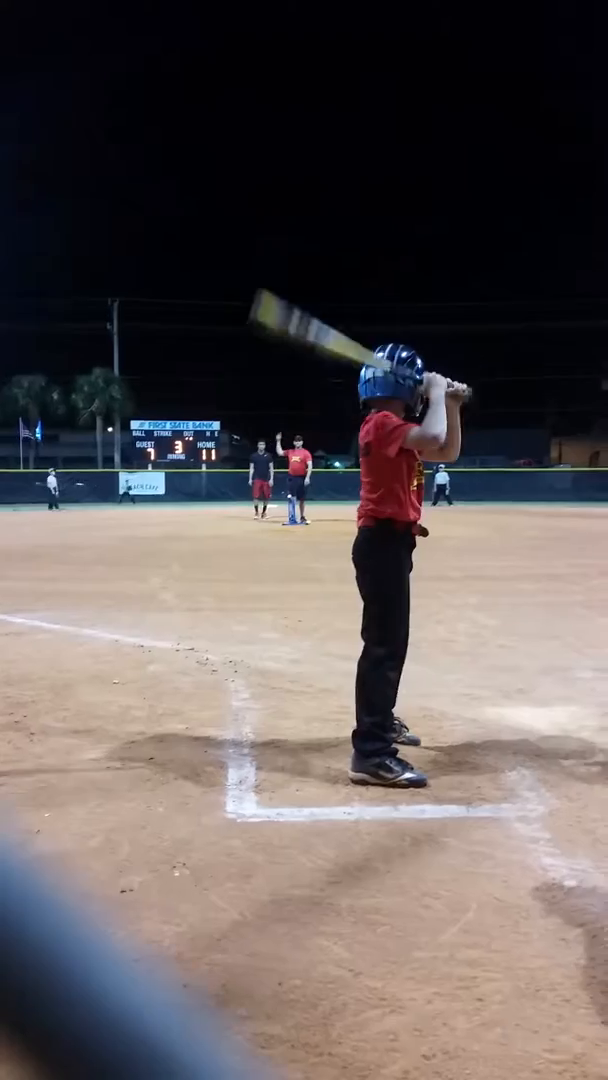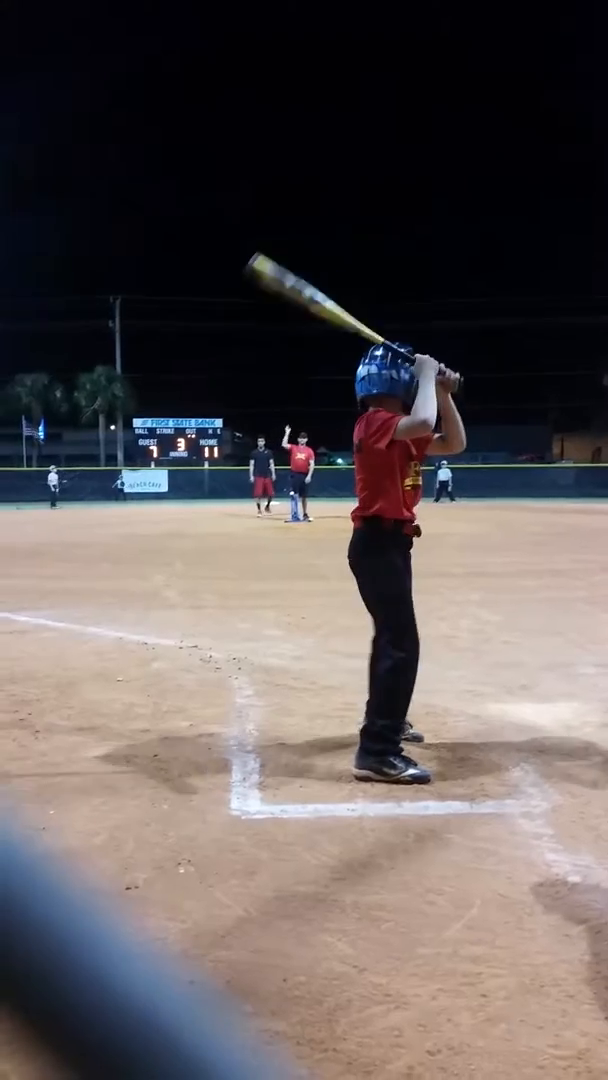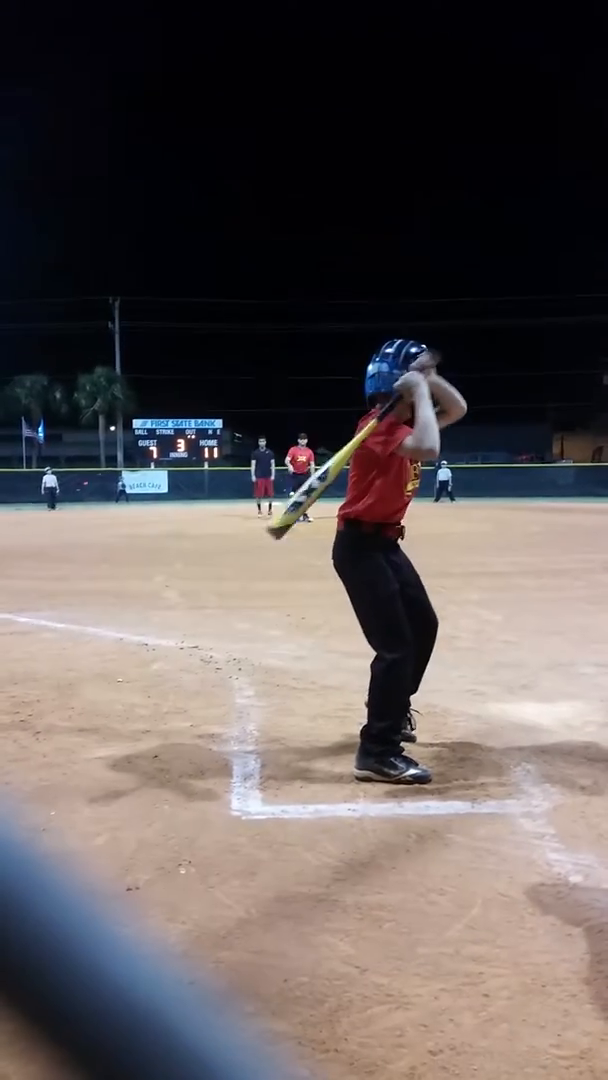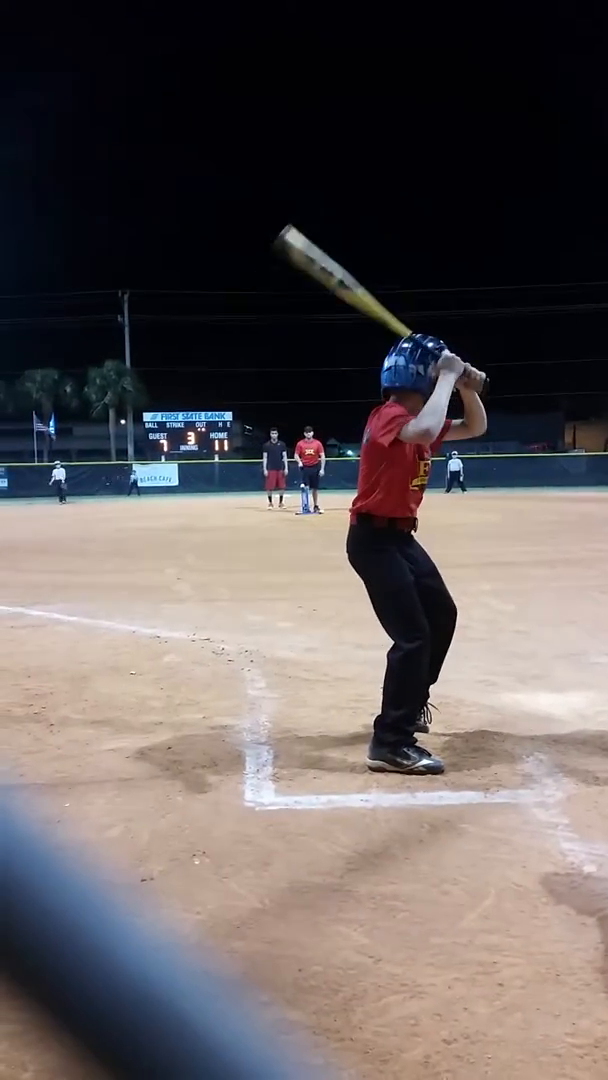
dt=0.4s
person 1, frame 1
left shoulder: (395, 427)
right shoulder: (382, 423)
left elbow: (448, 452)
right elbow: (434, 437)
left wrist: (451, 401)
right wrist: (435, 393)
left hip: (392, 540)
right hip: (383, 540)
left knee: (392, 639)
right knee: (383, 644)
left ankle: (381, 720)
right ankle: (371, 754)
person 1, frame 2
left shoulder: (401, 428)
right shoulder: (375, 421)
left elbow: (455, 443)
right elbow: (423, 422)
left wrist: (443, 392)
right wrist: (427, 376)
left hip: (392, 541)
right hip: (377, 542)
left knee: (392, 636)
right knee: (400, 645)
left ankle: (385, 717)
right ankle: (376, 752)
person 1, frame 3
left shoulder: (403, 423)
right shoulder: (382, 424)
left elbow: (458, 410)
right elbow: (430, 449)
left wrist: (430, 378)
right wrist: (419, 391)
left hip: (385, 542)
right hip: (361, 545)
left knee: (423, 626)
right knee: (395, 645)
left ankle: (392, 708)
right ankle: (377, 753)
person 1, frame 4
left shoulder: (415, 418)
right shoulder: (389, 416)
left elbow: (476, 427)
right elbow: (425, 432)
left wrist: (468, 389)
right wrist: (448, 377)
left hip: (400, 534)
right hip: (373, 538)
left knee: (441, 615)
right knee: (412, 635)
left ankle: (410, 701)
right ankle: (390, 744)
